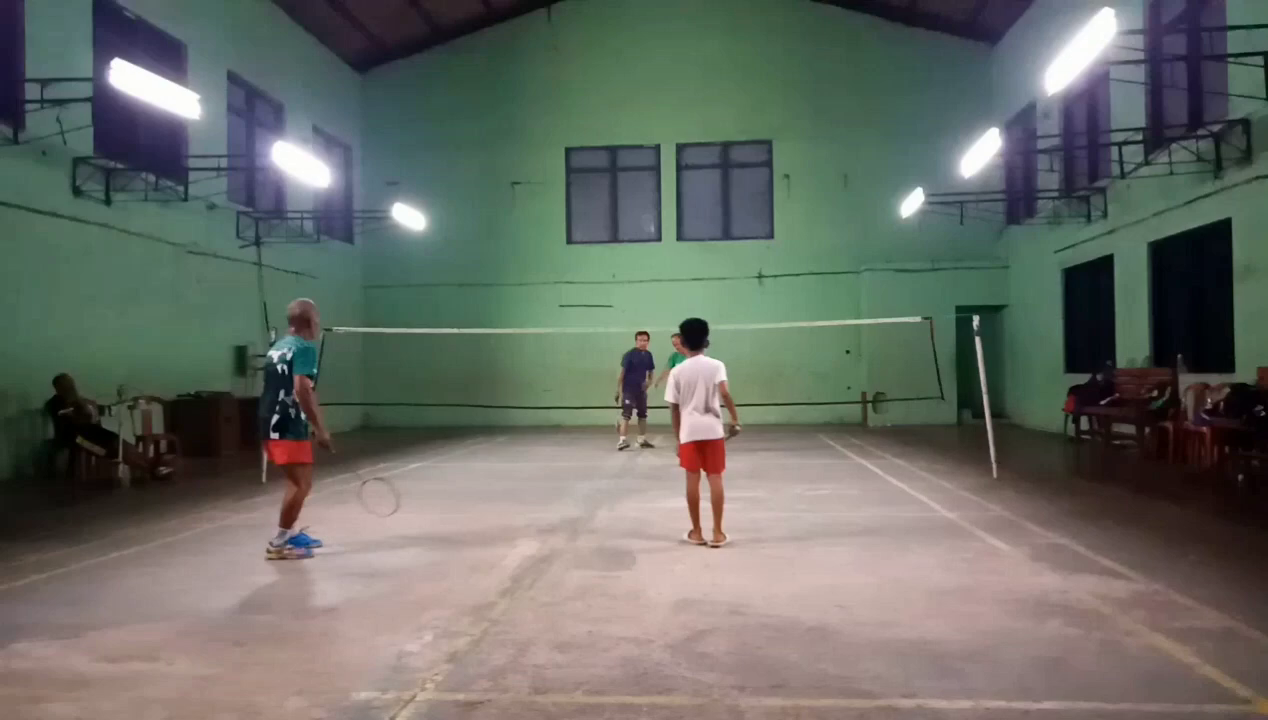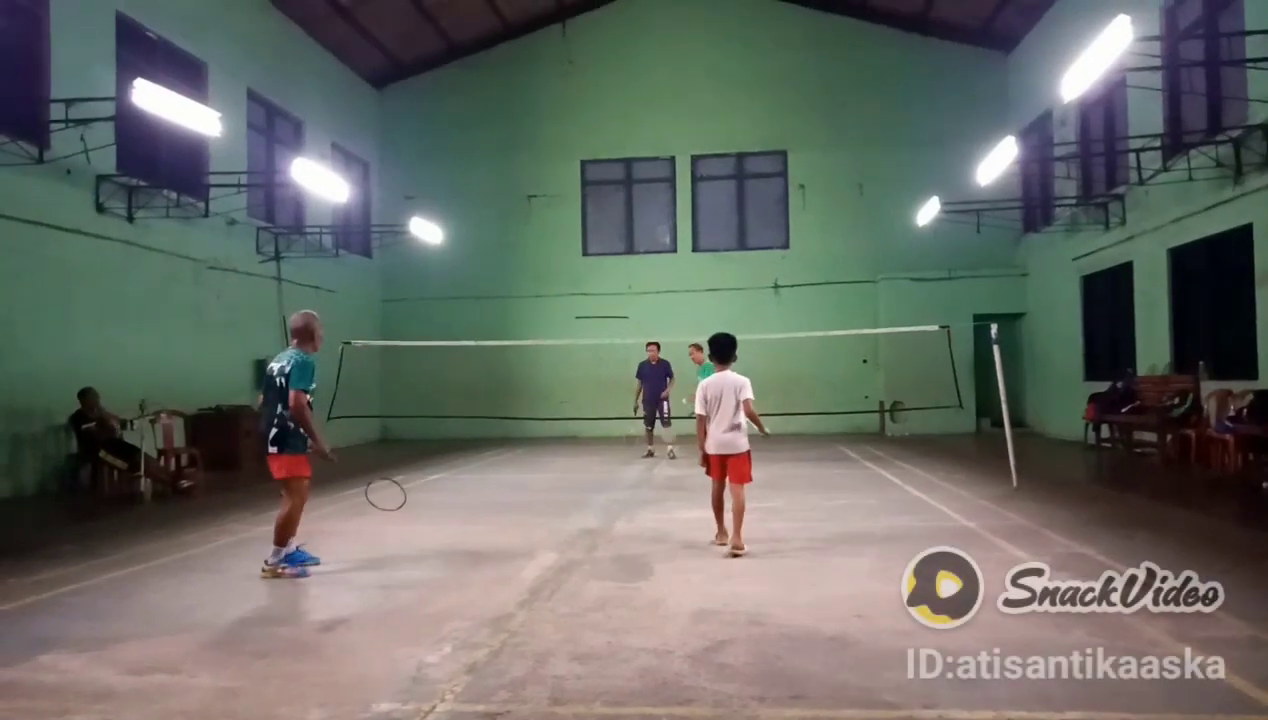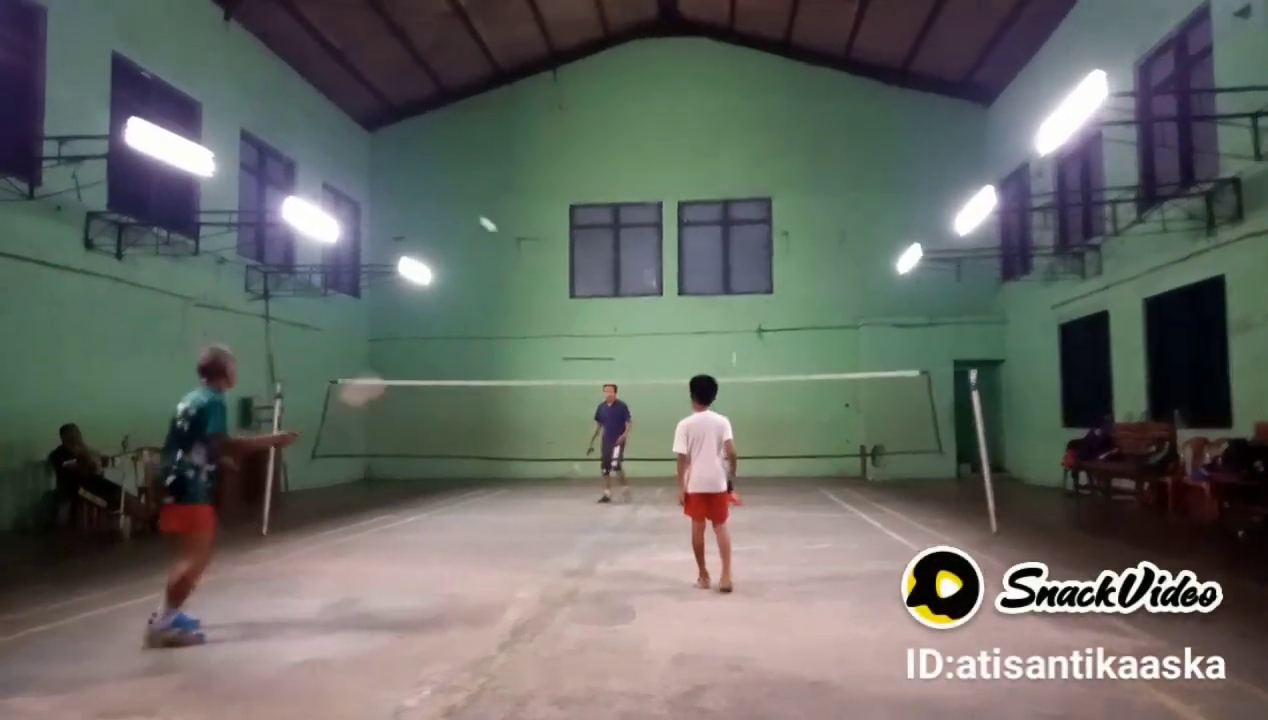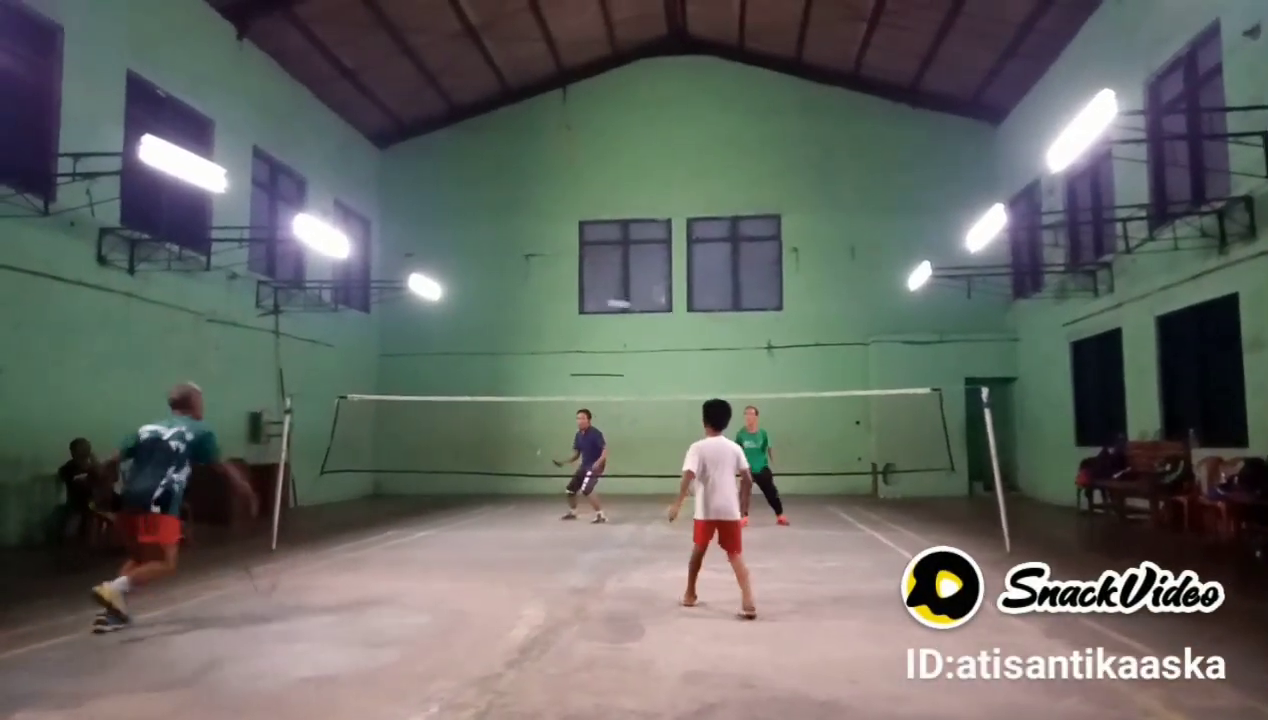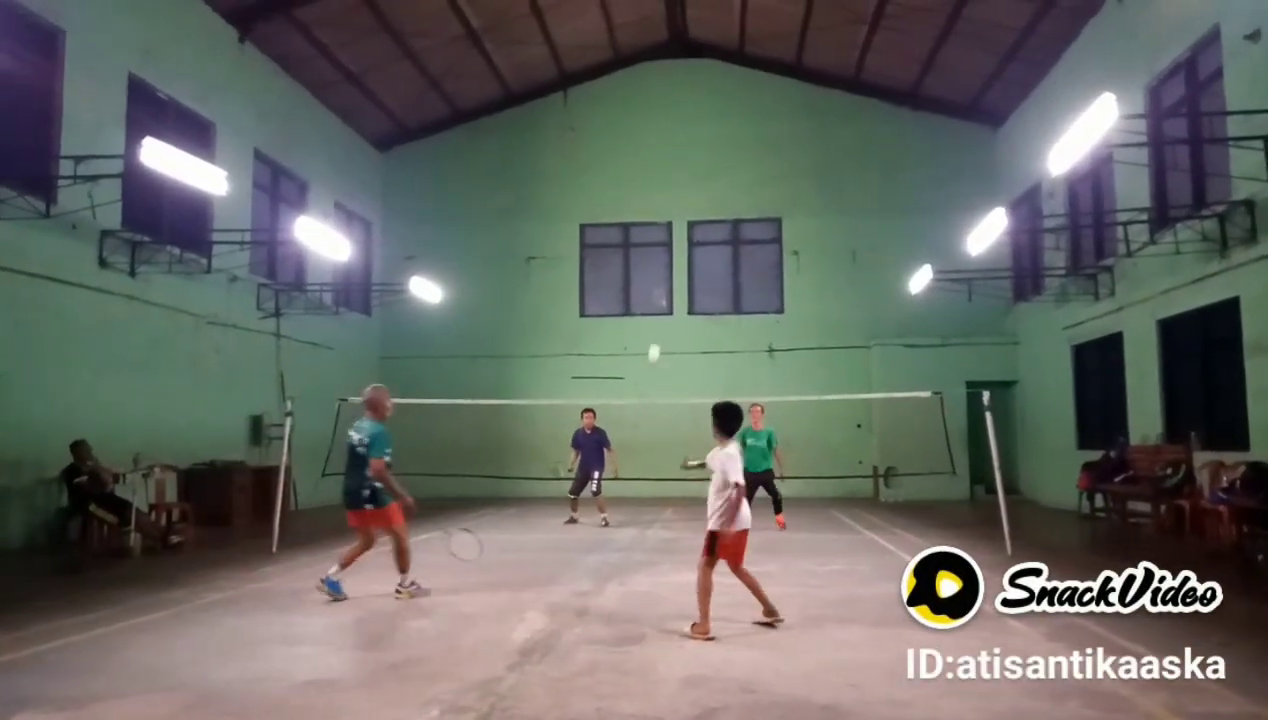
dt=1s
person 1, frame 1
left shoulder: (277, 348)
right shoulder: (305, 348)
right elbow: (302, 389)
right wrist: (319, 427)
left hip: (272, 424)
right hip: (289, 427)
left knee: (297, 480)
right knee: (302, 483)
left ankle: (291, 534)
right ankle: (278, 543)
person 1, frame 2
left shoulder: (280, 360)
right shoulder: (303, 361)
left elbow: (265, 401)
right elbow: (297, 404)
right wrist: (317, 441)
left hip: (275, 437)
right hip: (288, 440)
left knee: (297, 495)
right knee: (295, 499)
left ankle: (289, 550)
right ankle: (274, 561)
person 1, frame 3
left shoulder: (195, 399)
right shoulder: (211, 402)
right elbow: (221, 443)
left wrist: (220, 460)
right wrist: (271, 440)
left hip: (178, 484)
right hip: (186, 488)
left knee: (194, 553)
right knee: (196, 556)
left ankle: (167, 614)
right ankle: (164, 625)
person 1, frame 4
left shoulder: (147, 429)
right shoulder: (199, 433)
left elbow: (113, 461)
right elbow: (225, 468)
right wrist: (249, 493)
left hip: (131, 498)
right hip: (159, 501)
left knee: (139, 558)
right knee: (163, 563)
left ankle: (109, 613)
right ankle: (113, 589)
person 1, frame 5
left shoulder: (357, 428)
right shoulder: (378, 432)
right elbow: (378, 470)
right wrist: (401, 495)
left hip: (354, 495)
right hip: (374, 496)
left knee: (366, 541)
right knee: (401, 536)
left ankle: (331, 578)
right ankle: (405, 585)
person 2, frame 1
left shoulder: (678, 371)
right shoulder: (716, 366)
left elbow: (674, 409)
right elbow: (724, 393)
left wrist: (678, 437)
right wrist: (734, 419)
left hip: (689, 432)
right hip: (713, 430)
left knee: (692, 480)
right knee: (715, 480)
left ankle: (696, 532)
right ankle: (717, 533)
person 2, frame 2
left shoulder: (705, 384)
right shoulder: (742, 381)
left elbow: (701, 420)
right elbow: (749, 411)
left wrist: (702, 450)
right wrist: (762, 429)
left hip: (714, 445)
right hip: (737, 444)
left knee: (718, 488)
right knee: (738, 490)
left ankle: (721, 532)
right ankle: (736, 538)
person 2, frame 3
left shoulder: (685, 425)
right shoulder: (722, 421)
left elbow: (682, 458)
right elbow: (731, 452)
left wrist: (682, 488)
right wrist: (733, 471)
left hip: (695, 484)
right hip: (718, 483)
left knee: (698, 528)
right knee: (721, 527)
left ankle: (703, 575)
right ankle: (726, 575)
person 2, frame 4
left shoulder: (698, 448)
right shoulder: (734, 448)
left elbow: (688, 476)
right elbow: (747, 479)
left wrist: (677, 504)
right wrist: (742, 503)
left hip: (706, 510)
right hip: (730, 510)
left knee: (698, 551)
right knee: (735, 556)
left ankle: (690, 594)
right ankle: (747, 601)
person 2, frame 5
left shoulder: (726, 455)
right shoulder: (730, 449)
left elbow: (739, 491)
left wrist: (730, 526)
right wrist: (695, 464)
left hip: (725, 521)
right hip: (738, 521)
left knee: (705, 567)
right knee: (737, 567)
left ankle: (703, 625)
right ankle: (770, 611)
